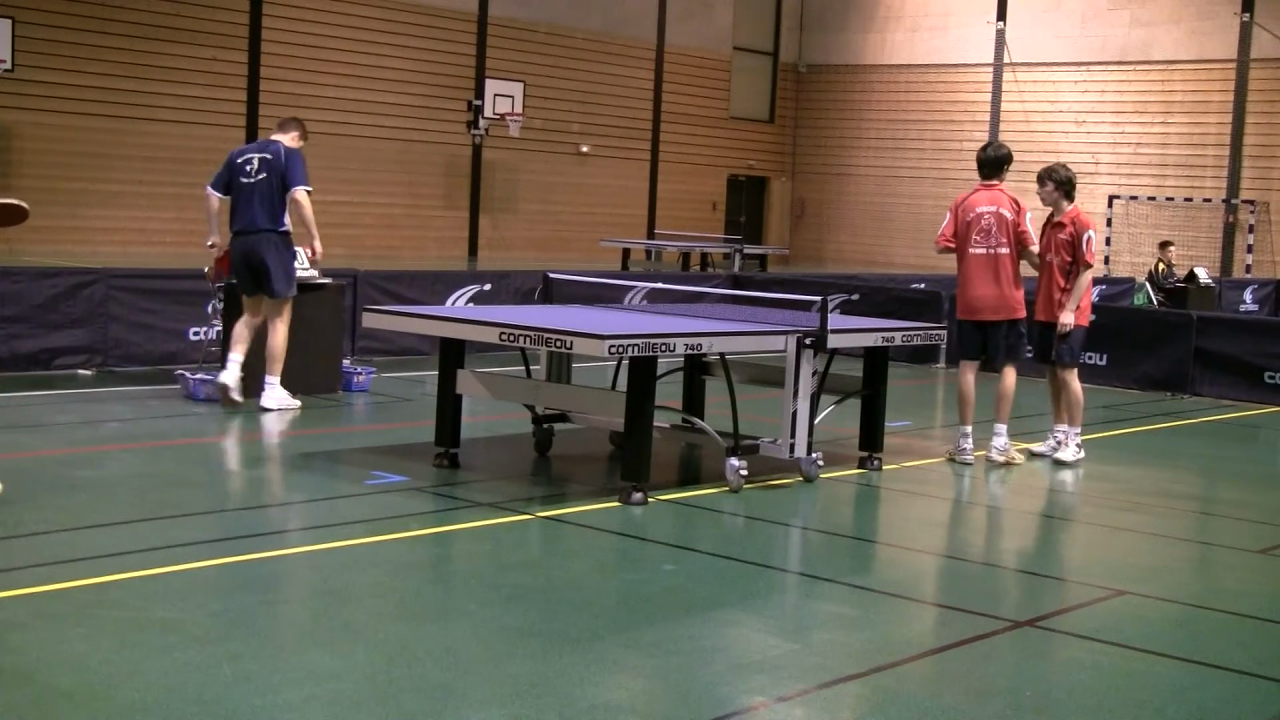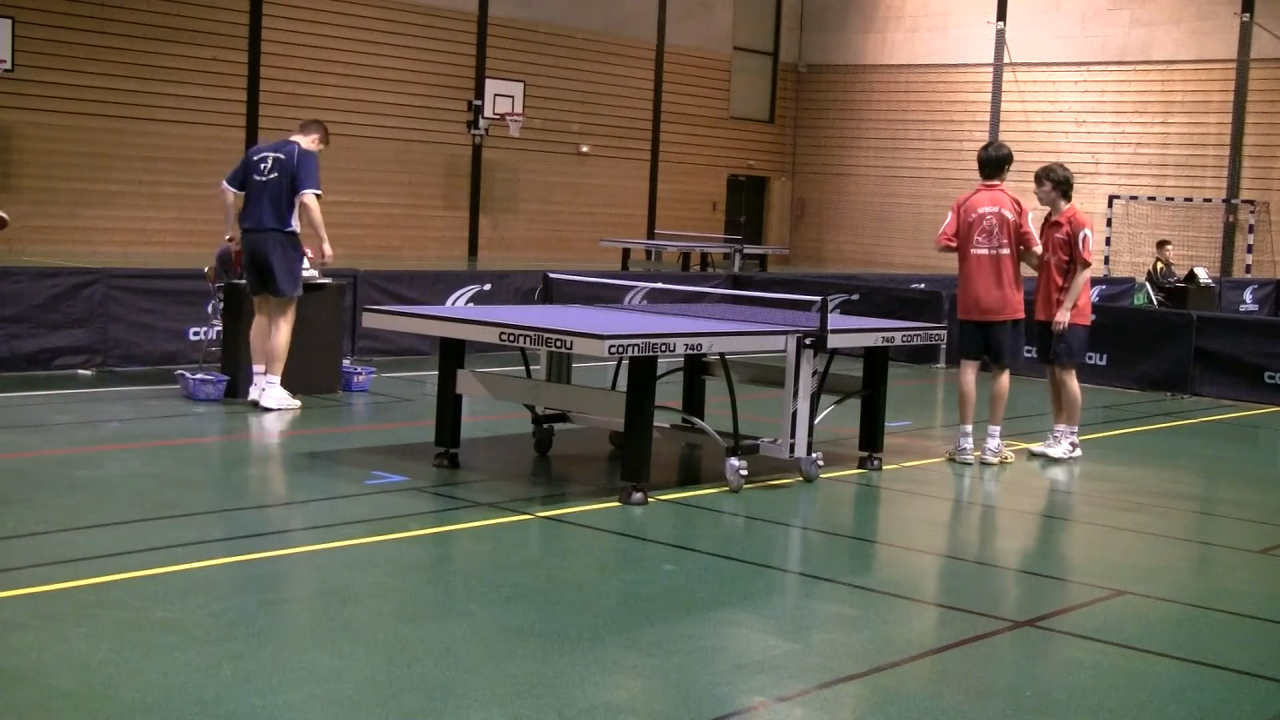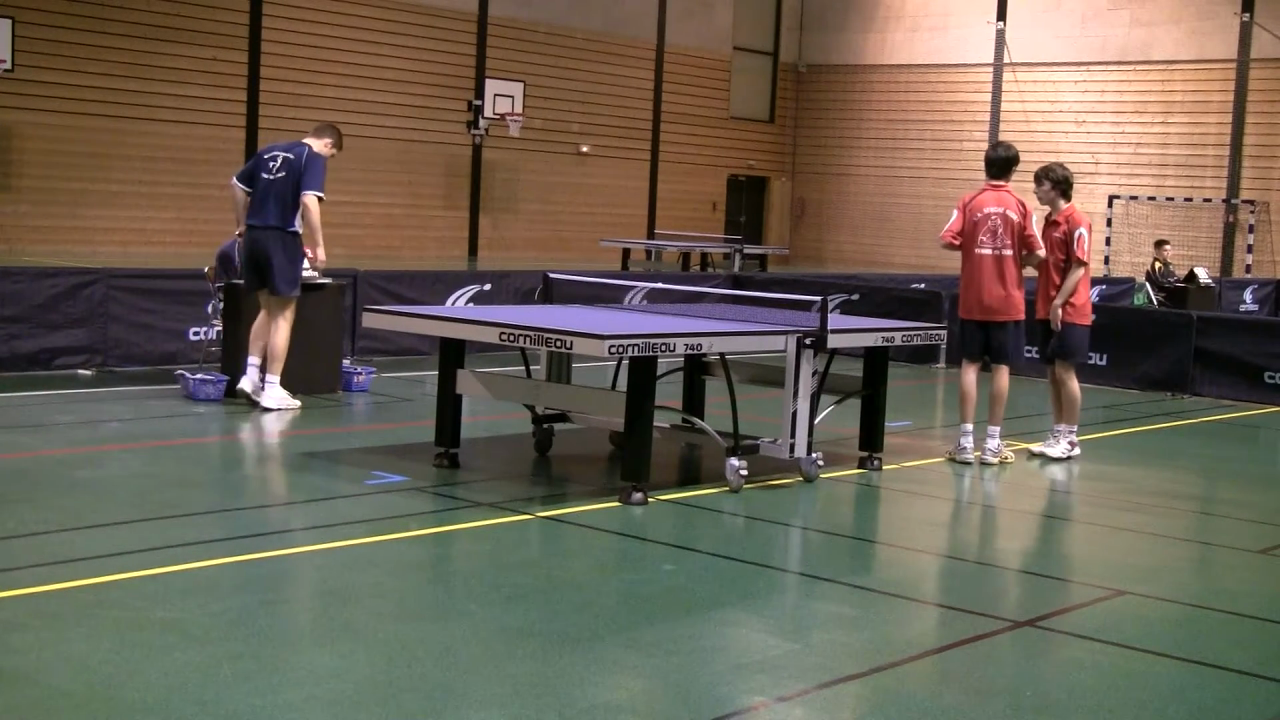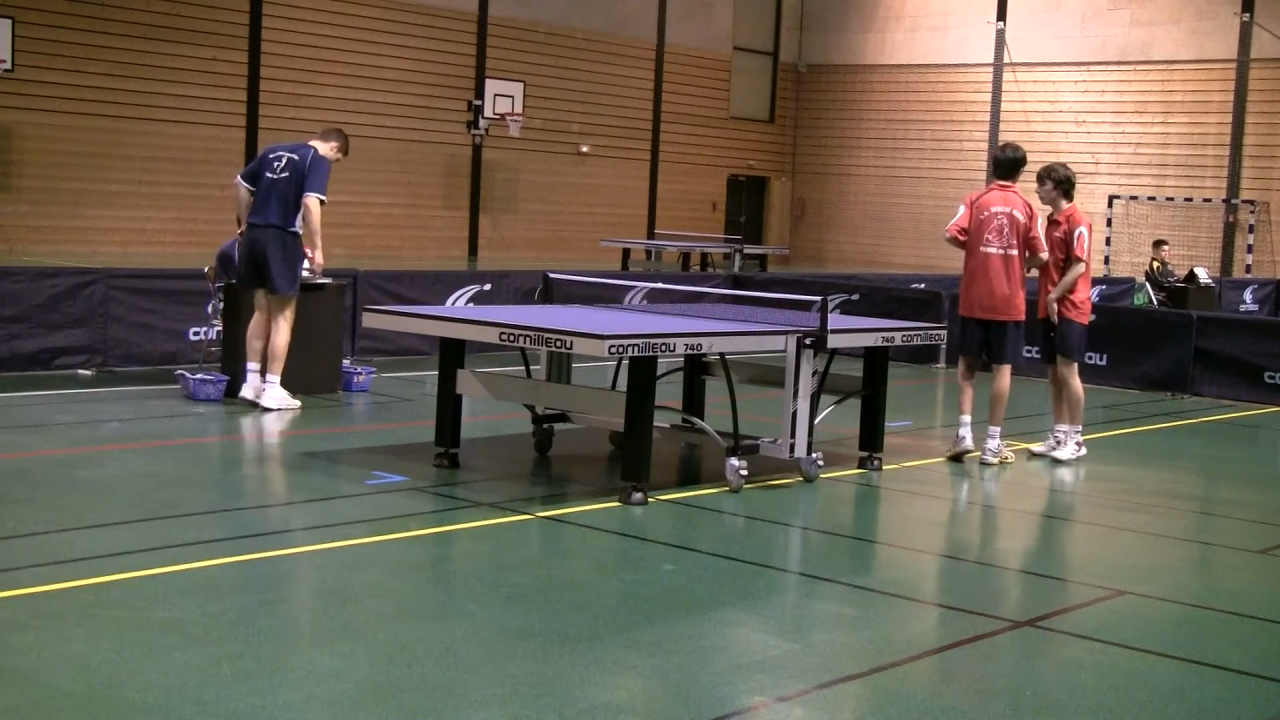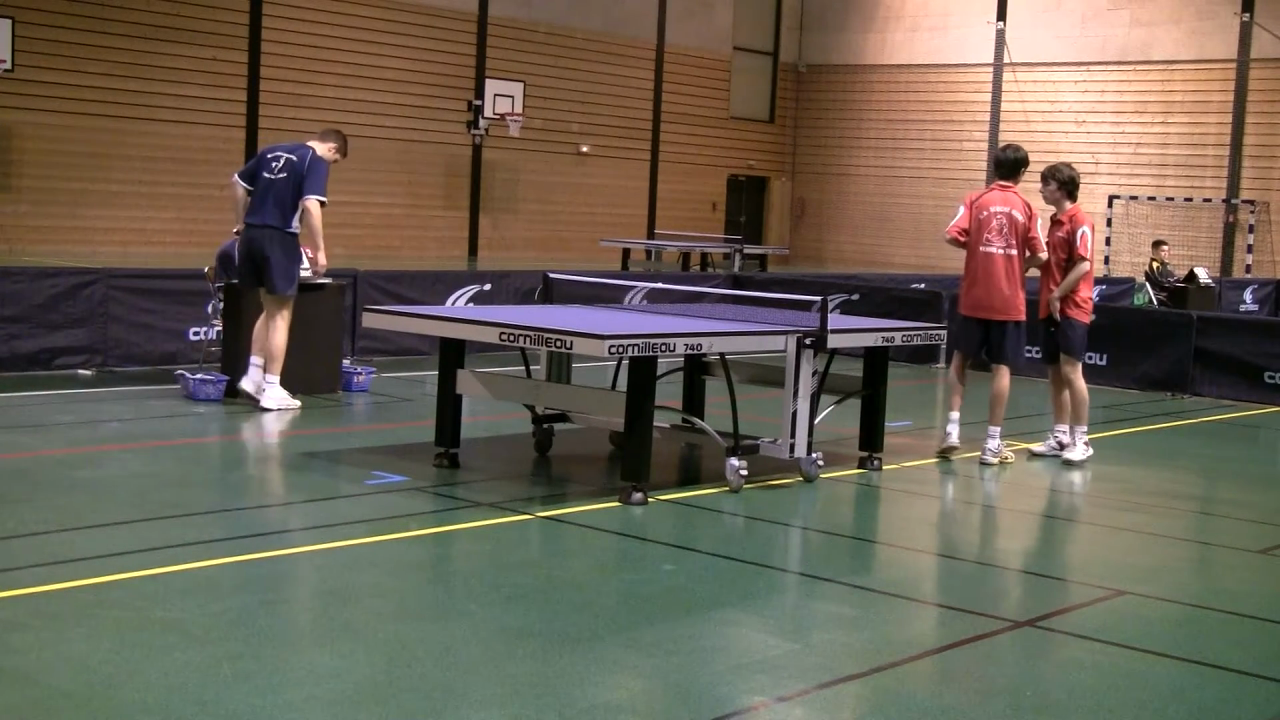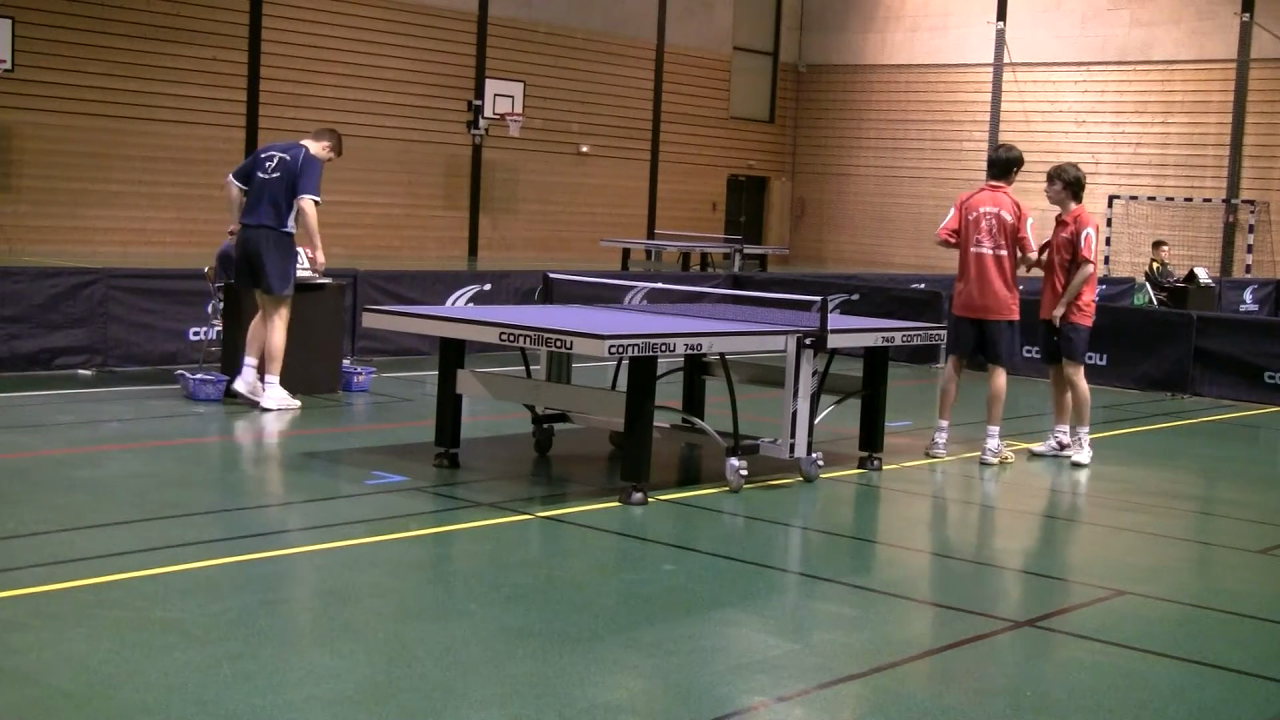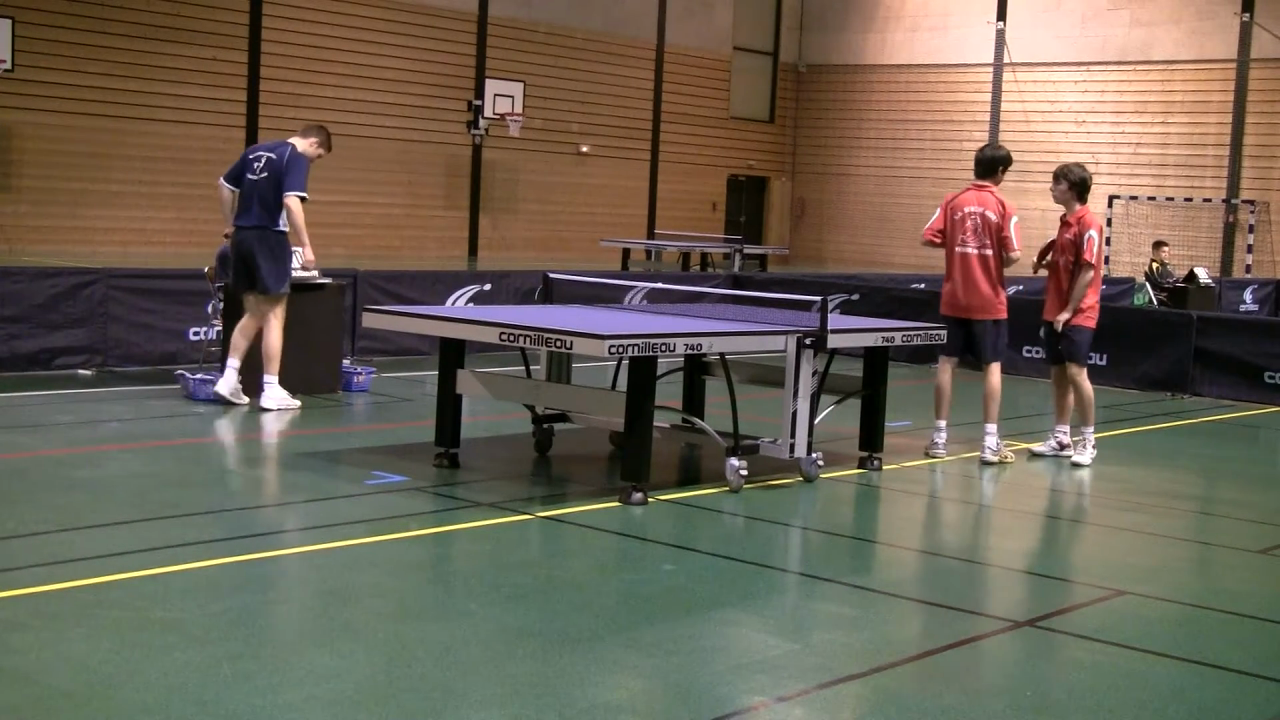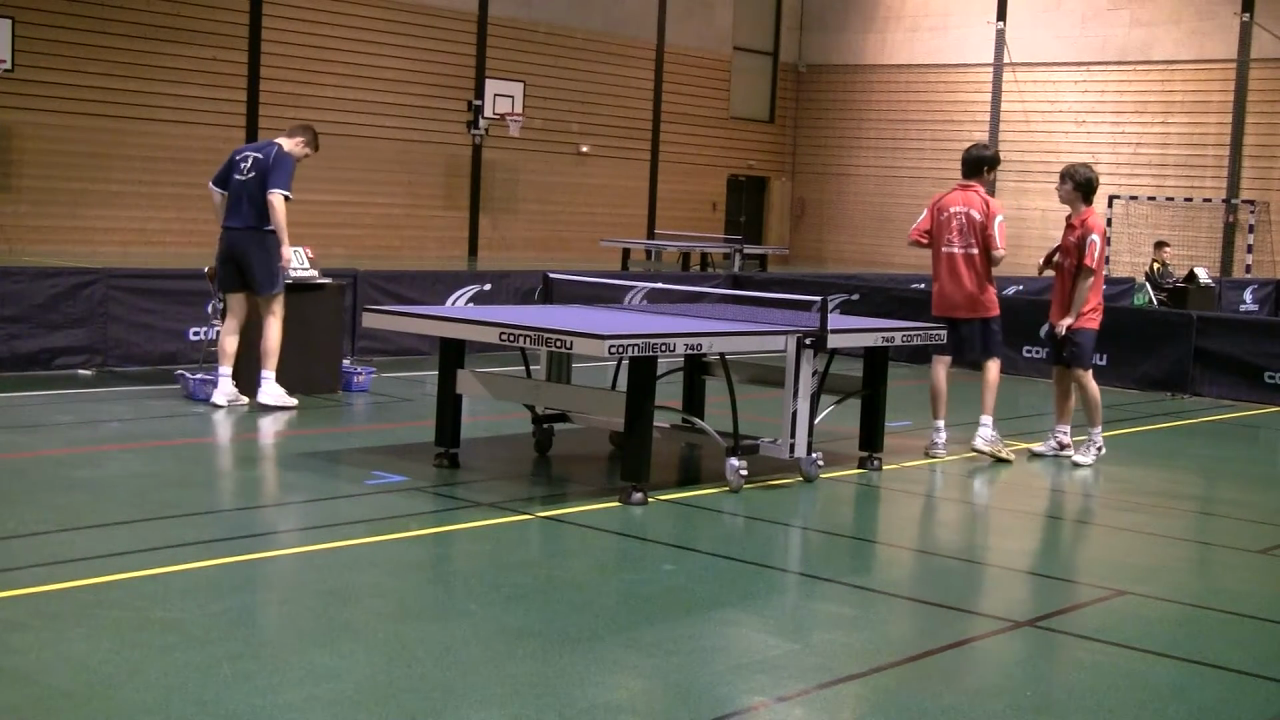
dt=0.2s
person 1, frame 1
left shoulder: (962, 204)
right shoulder: (1014, 204)
left elbow: (943, 245)
right elbow: (1031, 249)
right wrist: (1015, 253)
left hip: (970, 301)
right hip: (1006, 302)
left knee: (968, 367)
right knee: (1007, 367)
left ankle: (965, 443)
right ankle: (999, 442)
person 1, frame 2
left shoulder: (963, 204)
right shoulder: (1016, 205)
left elbow: (943, 243)
right elbow: (1034, 250)
right wrist: (1015, 255)
left hip: (971, 301)
right hip: (1006, 303)
left knee: (969, 367)
right knee: (1001, 370)
left ankle: (965, 442)
right ankle: (992, 444)
person 1, frame 3
left shoulder: (969, 202)
right shoulder: (1020, 206)
left elbow: (947, 241)
right elbow: (1038, 254)
left hip: (973, 301)
right hip: (1007, 303)
left knee: (969, 368)
right knee: (1001, 369)
left ankle: (965, 441)
right ankle: (992, 444)
person 1, frame 4
left shoulder: (975, 201)
right shoulder: (1026, 208)
left elbow: (952, 235)
right elbow: (1041, 256)
left wrist: (975, 246)
left hip: (974, 299)
right hip: (1008, 303)
left knee: (967, 365)
right knee: (1002, 369)
left ankle: (964, 432)
right ankle: (992, 444)
person 1, frame 5
left shoulder: (975, 200)
right shoulder: (1027, 208)
left elbow: (952, 236)
right elbow: (1040, 256)
left wrist: (976, 244)
left hip: (973, 299)
right hip: (1008, 302)
left knee: (960, 362)
right knee: (1001, 369)
left ankle: (952, 429)
right ankle: (993, 444)
person 1, frame 6
left shoulder: (966, 201)
right shoulder: (1018, 208)
left elbow: (944, 238)
right elbow: (1029, 255)
right wrist: (1014, 262)
left hip: (966, 299)
right hip: (1001, 302)
left knee: (954, 363)
right knee: (999, 370)
left ankle: (940, 436)
right ankle: (992, 444)
person 1, frame 7
left shoulder: (953, 201)
right shoulder: (1003, 206)
left elbow: (929, 238)
right elbow: (1013, 255)
right wrist: (999, 260)
left hip: (954, 299)
right hip: (989, 301)
left knee: (946, 363)
right knee: (993, 367)
left ankle: (939, 436)
right ankle: (991, 441)
person 1, frame 8
left shoulder: (940, 202)
right shoulder: (989, 205)
left elbow: (916, 239)
right elbow: (997, 253)
right wrist: (993, 261)
left hip: (944, 299)
right hip: (979, 300)
left knee: (941, 362)
right knee: (992, 360)
left ankle: (939, 437)
right ankle: (985, 431)
person 2, frame 1
left shoulder: (1082, 223)
right shoulder: (1049, 223)
left elbow: (1087, 271)
left wrist: (1070, 310)
left hip: (1070, 314)
right hip: (1045, 311)
left knee: (1067, 372)
right knee: (1053, 374)
left ankle: (1075, 442)
right ankle: (1058, 436)
person 2, frame 2
left shoulder: (1079, 222)
right shoulder: (1048, 222)
left elbow: (1084, 270)
left wrist: (1066, 308)
left hip: (1070, 313)
right hip: (1046, 311)
left knee: (1065, 372)
right knee: (1053, 373)
left ankle: (1071, 440)
right ankle: (1057, 435)
person 2, frame 3
left shoulder: (1077, 221)
right shoulder: (1049, 221)
left elbow: (1079, 268)
left wrist: (1058, 303)
left hip: (1070, 311)
right hip: (1049, 310)
left knee: (1066, 372)
right knee: (1053, 373)
left ankle: (1070, 439)
right ankle: (1058, 435)
person 2, frame 4
left shoulder: (1077, 221)
right shoulder: (1052, 221)
left elbow: (1079, 266)
left wrist: (1054, 296)
right wrist: (1035, 269)
left hip: (1070, 308)
right hip: (1050, 308)
left knee: (1068, 371)
right knee: (1054, 373)
left ankle: (1075, 439)
right ankle: (1059, 436)
person 2, frame 5
left shoulder: (1080, 221)
right shoulder: (1055, 221)
left elbow: (1083, 265)
left wrist: (1058, 296)
left hip: (1072, 308)
right hip: (1051, 309)
left knee: (1071, 370)
right knee: (1055, 373)
left ankle: (1081, 439)
right ankle: (1060, 437)
person 2, frame 6
left shoulder: (1084, 222)
right shoulder: (1060, 222)
left elbow: (1086, 268)
left wrist: (1064, 304)
right wrist: (1039, 262)
left hip: (1074, 311)
right hip: (1053, 311)
left knee: (1072, 372)
right knee: (1056, 374)
left ankle: (1083, 440)
right ankle: (1061, 438)
person 2, frame 7
left shoulder: (1089, 224)
right shoulder: (1065, 222)
left elbow: (1087, 271)
left wrist: (1070, 310)
right wrist: (1044, 263)
left hip: (1078, 313)
right hip: (1055, 312)
left knee: (1075, 372)
right knee: (1058, 375)
left ankle: (1088, 440)
right ankle: (1061, 438)
person 2, frame 8
left shoulder: (1092, 227)
right shoulder: (1071, 222)
left elbow: (1088, 276)
left wrist: (1073, 315)
right wrist: (1051, 264)
left hip: (1082, 316)
right hip: (1061, 314)
left knee: (1081, 374)
right knee: (1061, 376)
left ankle: (1095, 441)
right ankle: (1061, 438)
person 3, frame 1
left shoulder: (239, 154)
right shoulder: (289, 154)
left elbow: (212, 195)
right elbow: (299, 197)
left wrist: (215, 236)
right wrist: (315, 238)
left hip: (241, 242)
right hip: (273, 241)
left knee: (251, 314)
right knee: (279, 317)
left ankle: (232, 371)
right ankle: (272, 390)
person 3, frame 2
left shoulder: (256, 153)
right shoulder: (304, 157)
left elbow: (228, 190)
right elbow: (307, 200)
left wrist: (234, 231)
right wrist: (324, 241)
left hip: (251, 240)
right hip: (280, 240)
left knee: (263, 315)
right knee: (282, 317)
left ankle: (258, 384)
right ankle: (273, 390)
person 3, frame 3
left shoulder: (268, 151)
right shoulder: (313, 158)
left elbow: (237, 186)
right elbow: (308, 201)
left wrist: (243, 225)
right wrist: (318, 246)
left hip: (254, 237)
right hip: (281, 239)
left knee: (266, 313)
right knee: (282, 316)
left ankle: (251, 377)
right ankle: (272, 390)
person 3, frame 4
left shoulder: (273, 152)
right shoulder: (318, 161)
left elbow: (241, 184)
right elbow: (310, 203)
left wrist: (246, 224)
right wrist: (317, 248)
left hip: (254, 236)
right hip: (281, 239)
left knee: (263, 312)
right knee: (282, 316)
left ankle: (252, 381)
right ankle: (273, 390)
person 3, frame 5
left shoulder: (272, 151)
right shoulder: (316, 162)
left elbow: (238, 183)
right elbow: (310, 205)
left wrist: (241, 223)
right wrist: (319, 250)
left hip: (251, 236)
right hip: (279, 240)
left knee: (268, 312)
right knee: (280, 316)
left ankle: (254, 377)
right ankle: (272, 390)
person 3, frame 6
left shoulder: (266, 151)
right shoulder: (309, 161)
left elbow: (232, 183)
right elbow: (305, 205)
left wrist: (236, 223)
right wrist: (317, 247)
left hip: (248, 236)
right hip: (275, 239)
left knee: (265, 312)
right knee: (278, 317)
left ankle: (248, 375)
right ankle: (272, 390)
person 3, frame 7
left shoulder: (255, 151)
right shoulder: (296, 159)
left elbow: (225, 186)
right elbow: (291, 202)
left wrist: (232, 225)
right wrist: (306, 245)
left hip: (242, 238)
right hip: (269, 240)
left knee: (254, 314)
right knee: (274, 317)
left ankle: (229, 379)
right ankle: (271, 390)
person 3, frame 8
left shoulder: (242, 152)
right shoulder: (283, 158)
left elbow: (215, 189)
right elbow: (275, 200)
right wrist: (285, 244)
left hip: (230, 239)
right hip: (259, 239)
left knee: (234, 317)
right knee: (273, 315)
left ankle: (225, 386)
right ankle: (269, 387)
